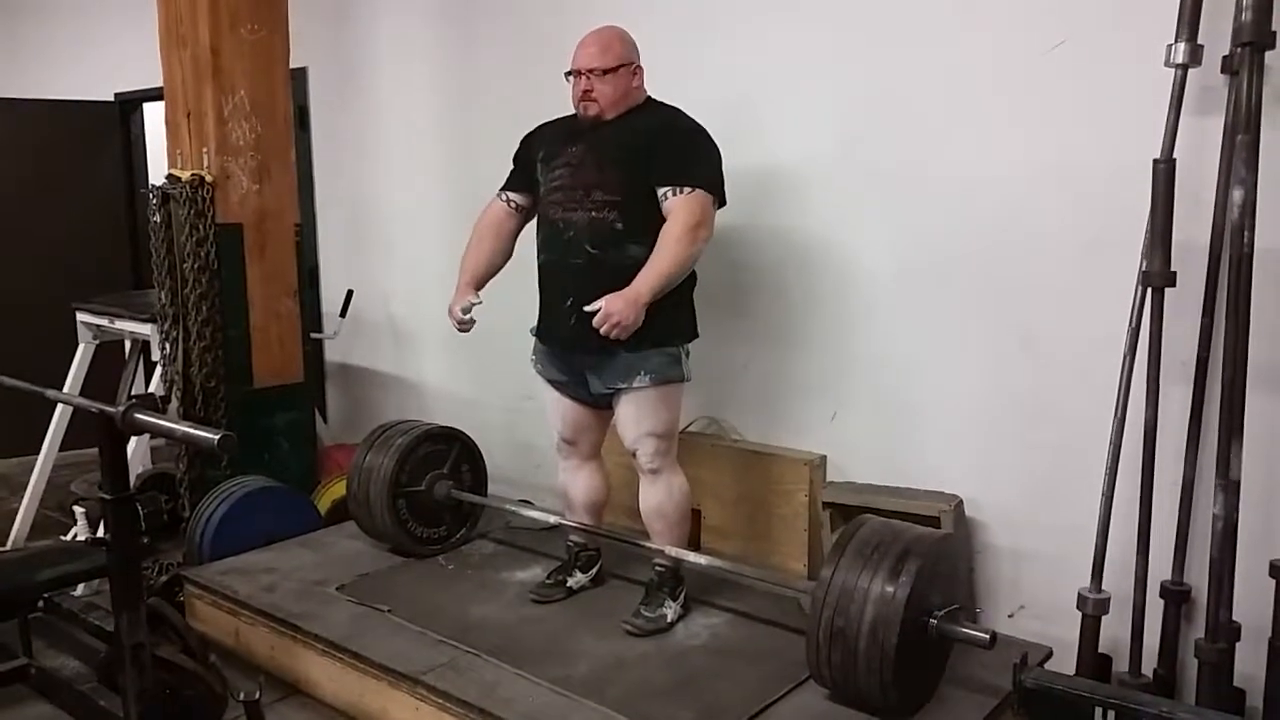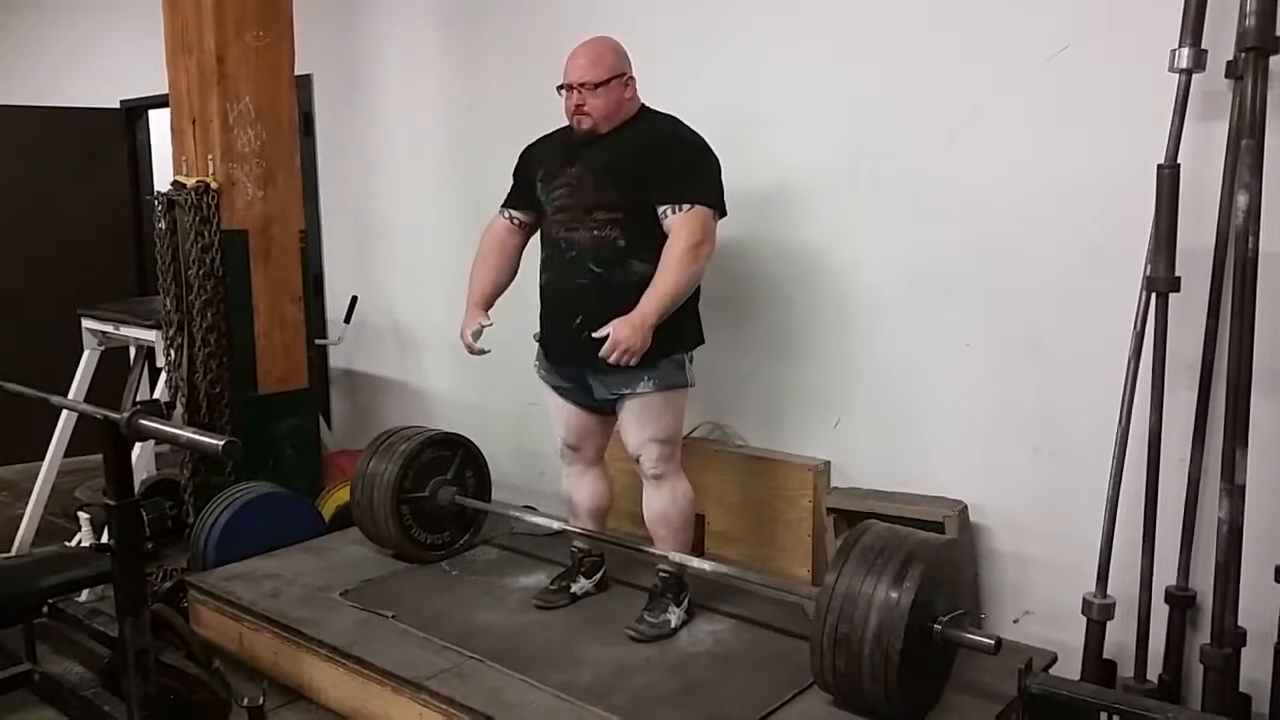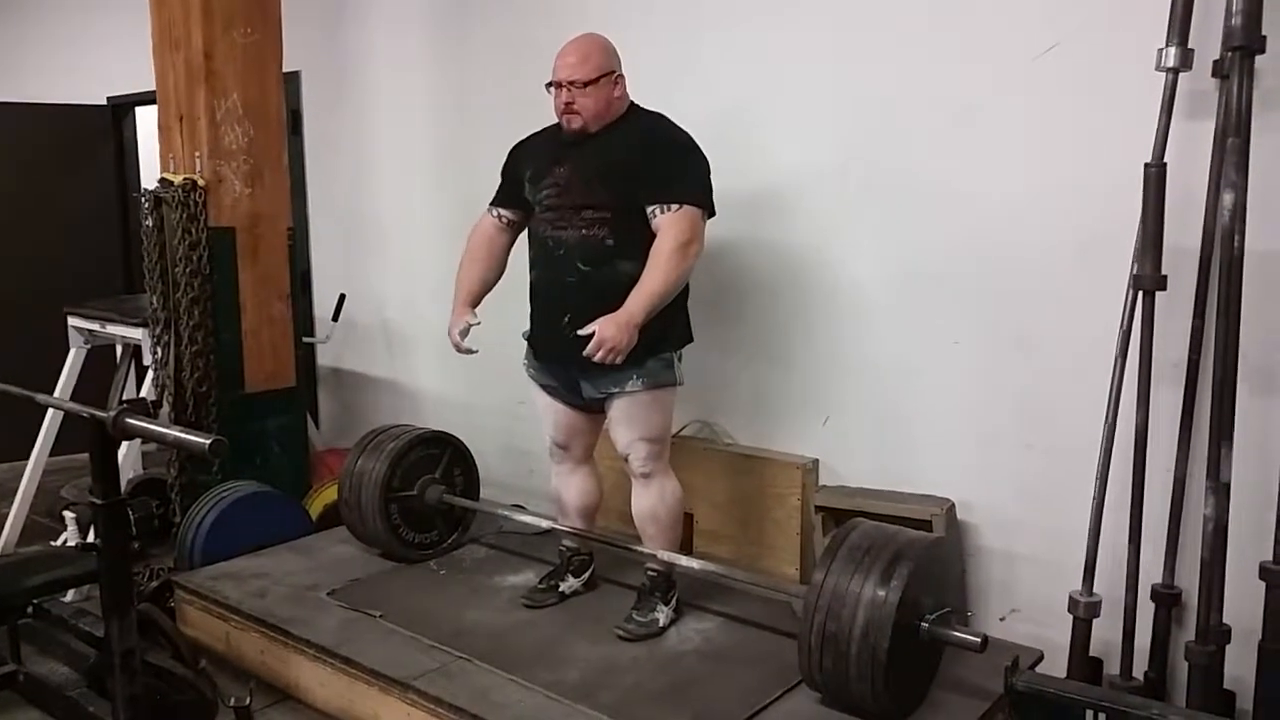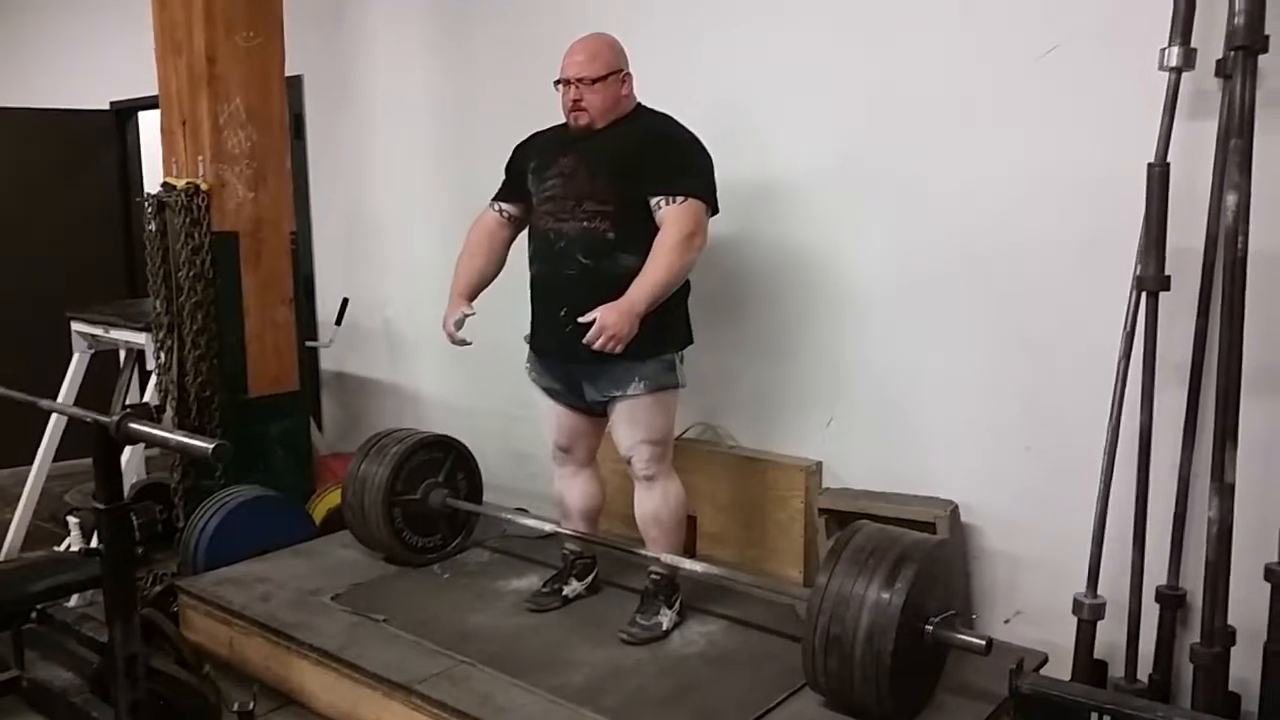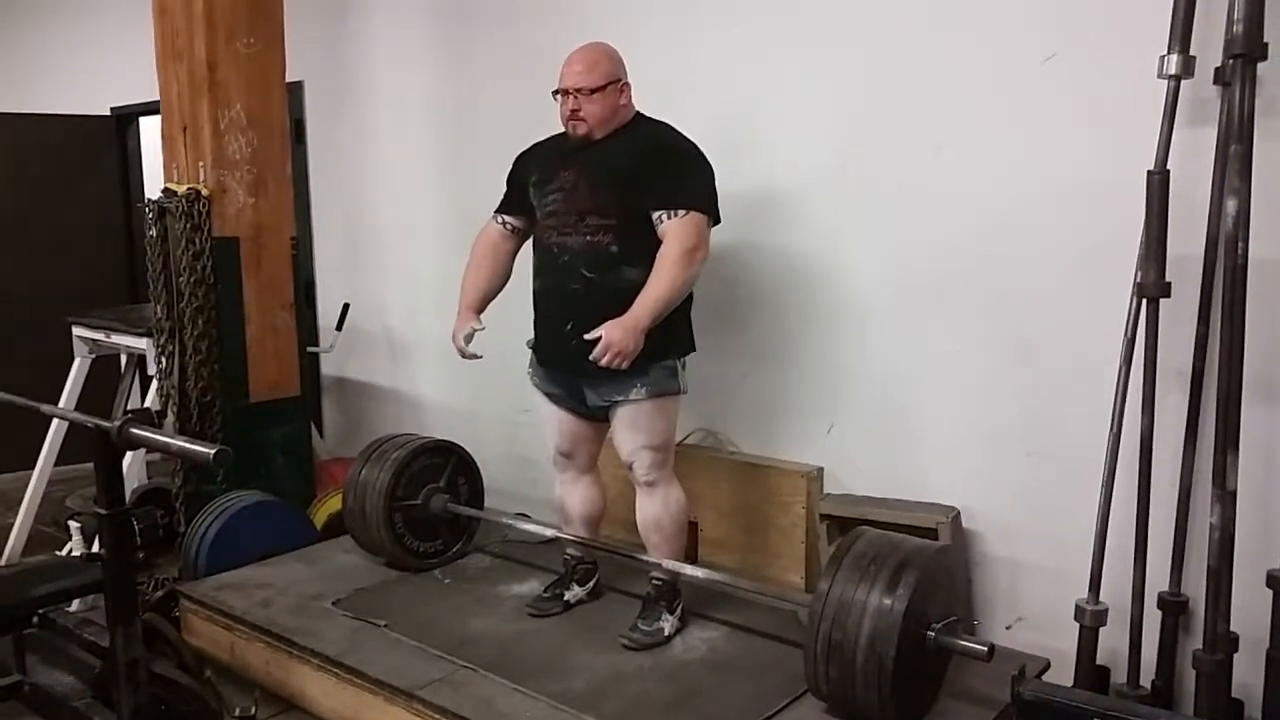
dt=0.5s
person 1, frame 1
left shoulder: (672, 134)
right shoulder: (546, 140)
left elbow: (691, 223)
right elbow: (503, 214)
left wrist: (637, 296)
right wrist: (467, 284)
left hip: (642, 338)
right hip: (561, 334)
left knee: (654, 458)
right knee: (574, 450)
left ankle: (669, 583)
right ankle: (583, 558)
person 1, frame 2
left shoulder: (671, 146)
right shoulder: (544, 154)
left elbow: (692, 239)
right elbow: (506, 230)
left wrist: (642, 320)
right wrist: (477, 305)
left hip: (645, 348)
right hip: (565, 344)
left knee: (657, 463)
right knee: (577, 456)
left ankle: (672, 588)
right ankle: (586, 564)
person 1, frame 3
left shoulder: (659, 145)
right shoulder: (532, 152)
left elbow: (681, 238)
right elbow: (494, 228)
left wrist: (629, 319)
right wrist: (464, 303)
left hip: (634, 347)
right hip: (553, 344)
left knee: (645, 463)
right knee: (566, 455)
left ankle: (661, 586)
right ankle: (575, 563)
person 1, frame 4
left shoulder: (663, 142)
right shoulder: (538, 150)
left elbow: (685, 231)
right elbow: (495, 224)
left wrist: (631, 308)
right wrist: (461, 294)
left hip: (635, 348)
right hip: (556, 344)
left knee: (649, 465)
right knee: (569, 457)
left ankle: (664, 589)
right ankle: (578, 567)
person 1, frame 5
left shoulder: (663, 152)
right shoulder: (539, 160)
left elbow: (686, 244)
right elbow: (500, 235)
left wrist: (636, 324)
right wrist: (469, 308)
left hip: (637, 354)
right hip: (558, 352)
left knee: (649, 470)
right knee: (570, 463)
left ankle: (666, 595)
right ankle: (579, 572)
